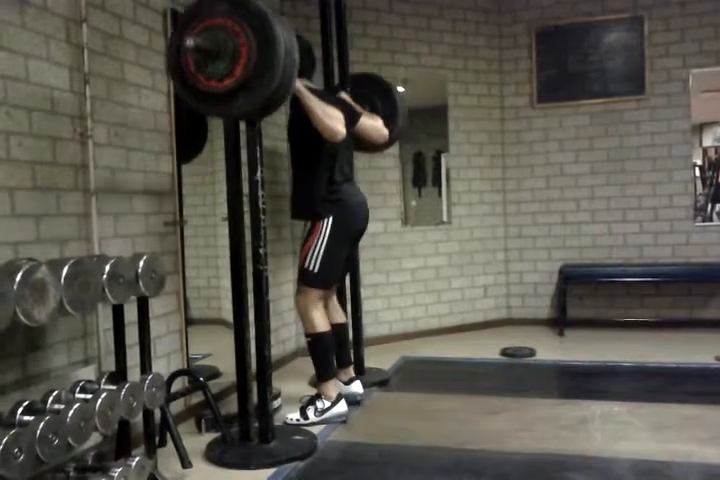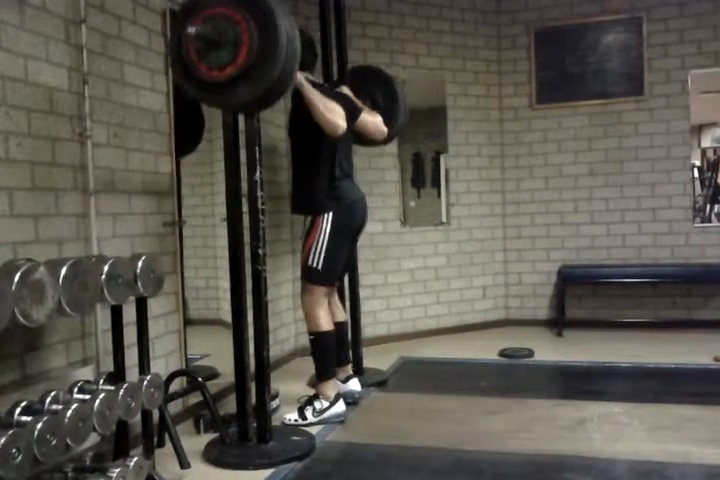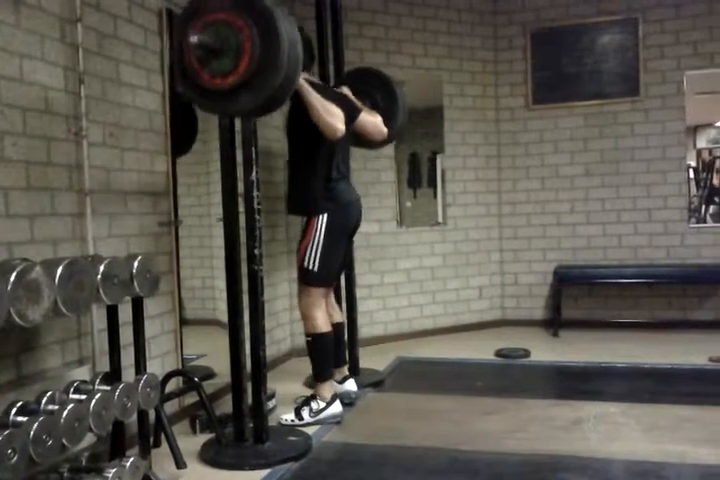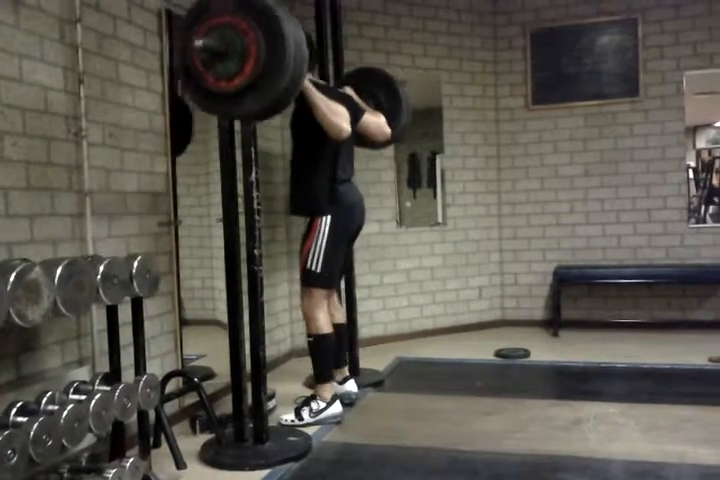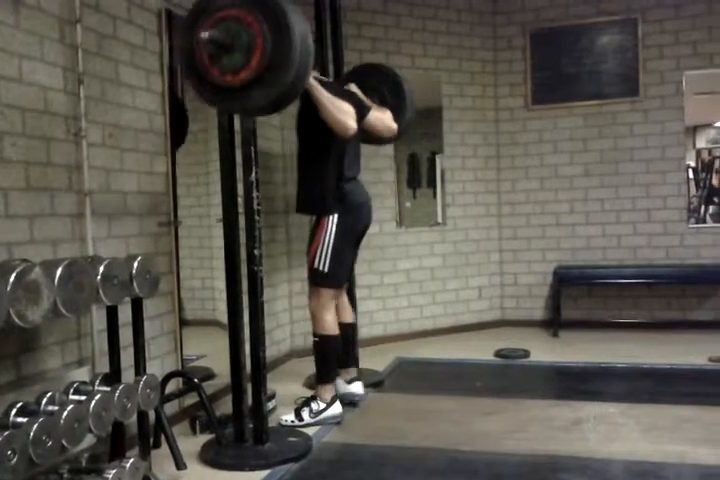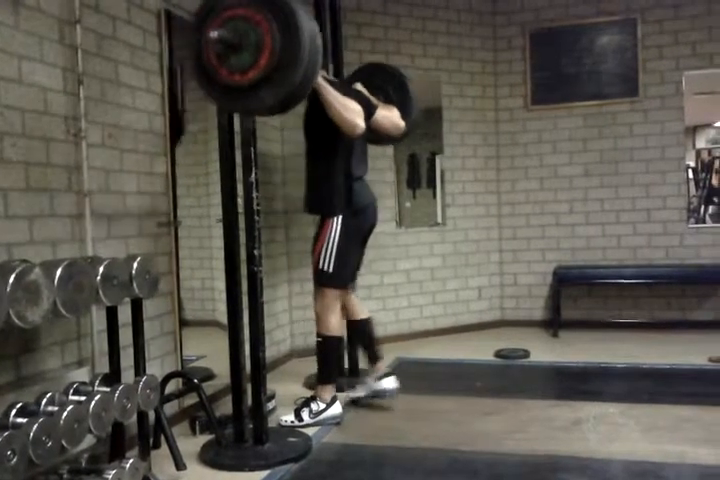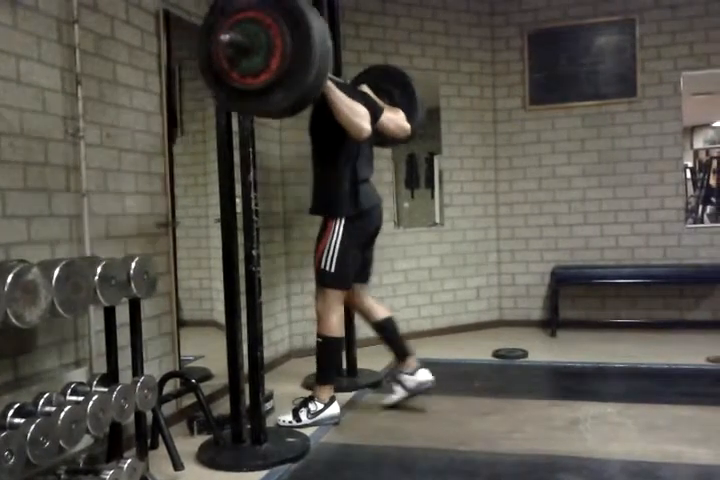
dt=0.1s
person 1, frame 1
left shoulder: (309, 101)
right shoulder: (331, 99)
left elbow: (335, 131)
right elbow: (379, 133)
left wrist: (299, 90)
right wrist: (351, 104)
left hip: (333, 211)
right hip: (350, 206)
left knee: (309, 300)
right knee: (325, 296)
left ankle: (330, 398)
right ankle: (348, 380)
person 1, frame 2
left shoulder: (311, 95)
right shoulder: (331, 94)
left elbow: (335, 125)
right elbow: (379, 129)
left wrist: (300, 83)
right wrist: (352, 98)
left hip: (332, 207)
right hip: (348, 203)
left knee: (314, 298)
right knee: (326, 294)
left ankle: (329, 398)
right ankle: (346, 378)
person 1, frame 3
left shoulder: (308, 96)
right shoulder: (332, 95)
left elbow: (334, 128)
right elbow: (378, 130)
left wrist: (300, 85)
right wrist: (353, 100)
left hip: (327, 208)
right hip: (343, 203)
left knee: (311, 300)
right knee: (324, 295)
left ankle: (325, 398)
right ankle: (341, 378)
person 1, frame 4
left shoulder: (313, 96)
right shoulder: (334, 95)
left elbow: (340, 129)
right elbow: (382, 130)
left wrist: (304, 86)
right wrist: (356, 99)
left hip: (330, 209)
right hip: (347, 205)
left knee: (314, 301)
right knee: (326, 296)
left ankle: (325, 398)
right ankle: (342, 379)
person 1, frame 5
left shoulder: (318, 93)
right shoulder: (337, 90)
left elbow: (347, 126)
right elbow: (388, 126)
left wrist: (309, 82)
right wrist: (360, 97)
left hip: (337, 208)
right hip: (353, 203)
left knee: (321, 301)
right knee: (335, 296)
left ankle: (325, 400)
right ankle: (348, 378)
person 1, frame 6
left shoulder: (326, 92)
right shoulder: (344, 90)
left elbow: (354, 125)
right elbow: (396, 124)
left wrist: (317, 82)
right wrist: (366, 95)
left hip: (342, 209)
right hip: (358, 204)
left knee: (327, 302)
right knee: (343, 293)
left ankle: (325, 400)
right ankle: (378, 372)
person 1, frame 7
left shoulder: (332, 95)
right shoulder: (352, 92)
left elbow: (361, 127)
right elbow: (401, 127)
left wrist: (325, 84)
right wrist: (374, 99)
left hip: (347, 211)
right hip: (364, 206)
left knee: (329, 302)
right knee: (357, 295)
left ankle: (323, 400)
right ankle: (410, 369)
